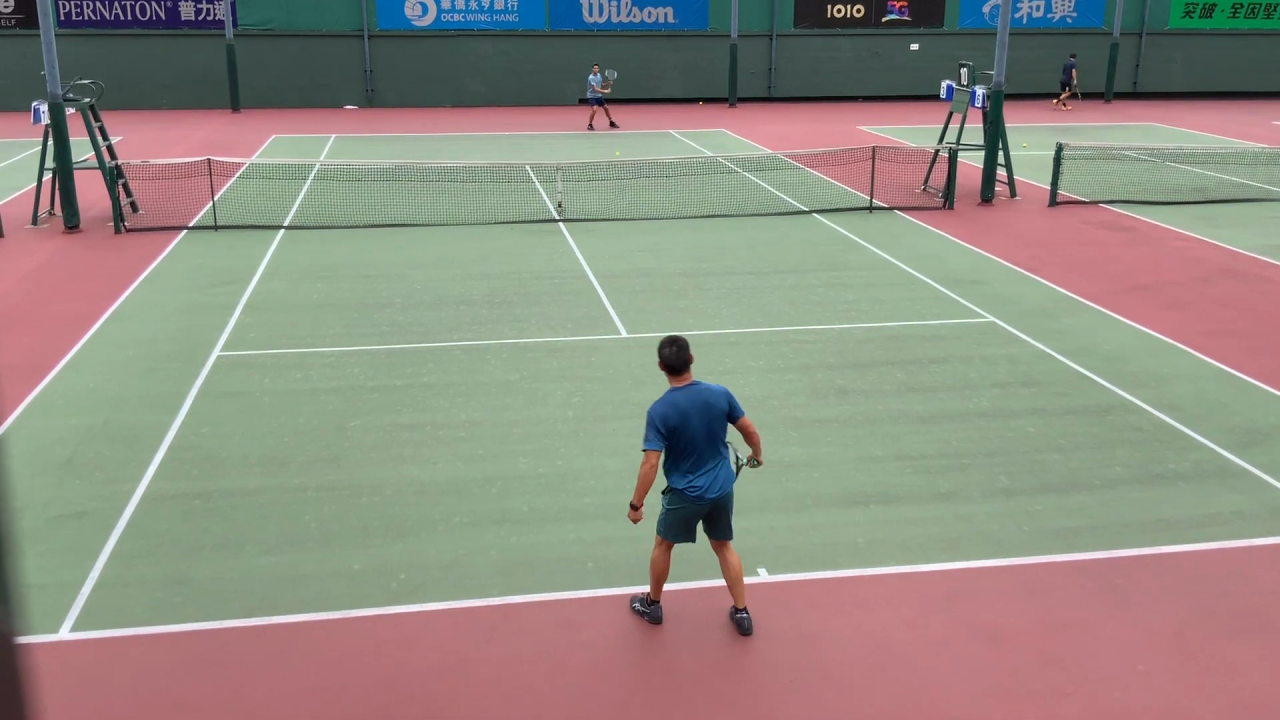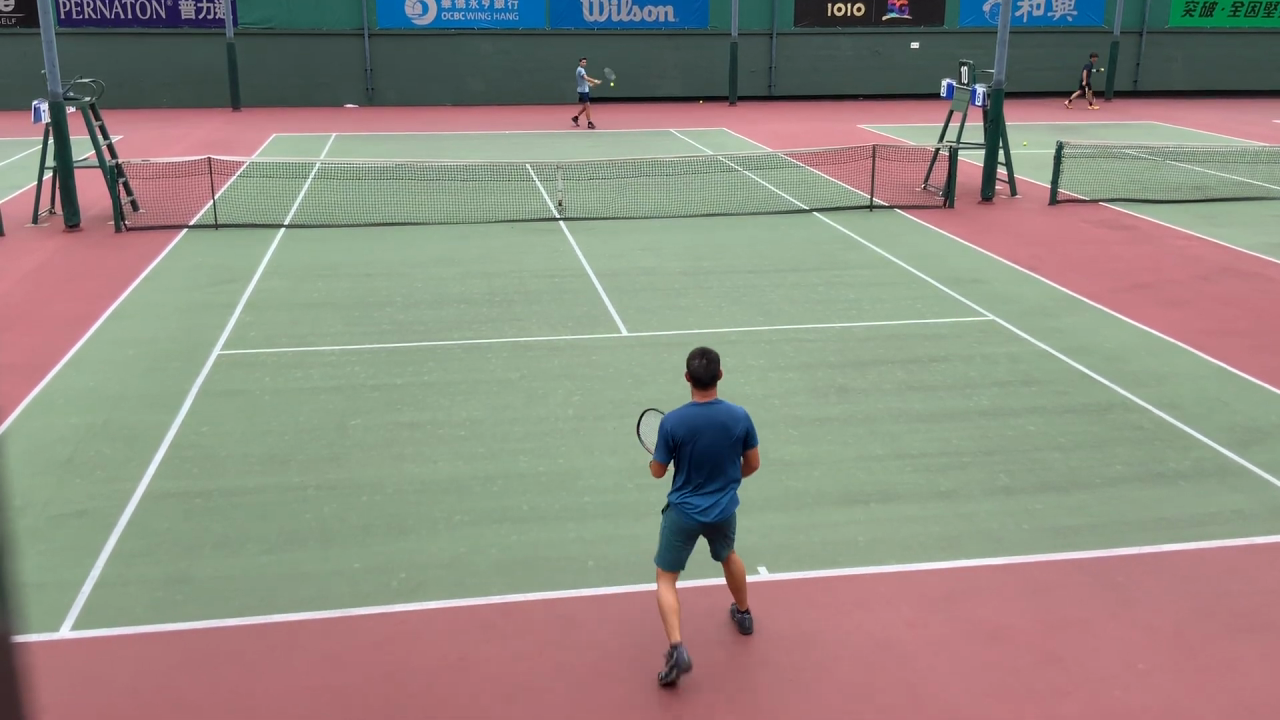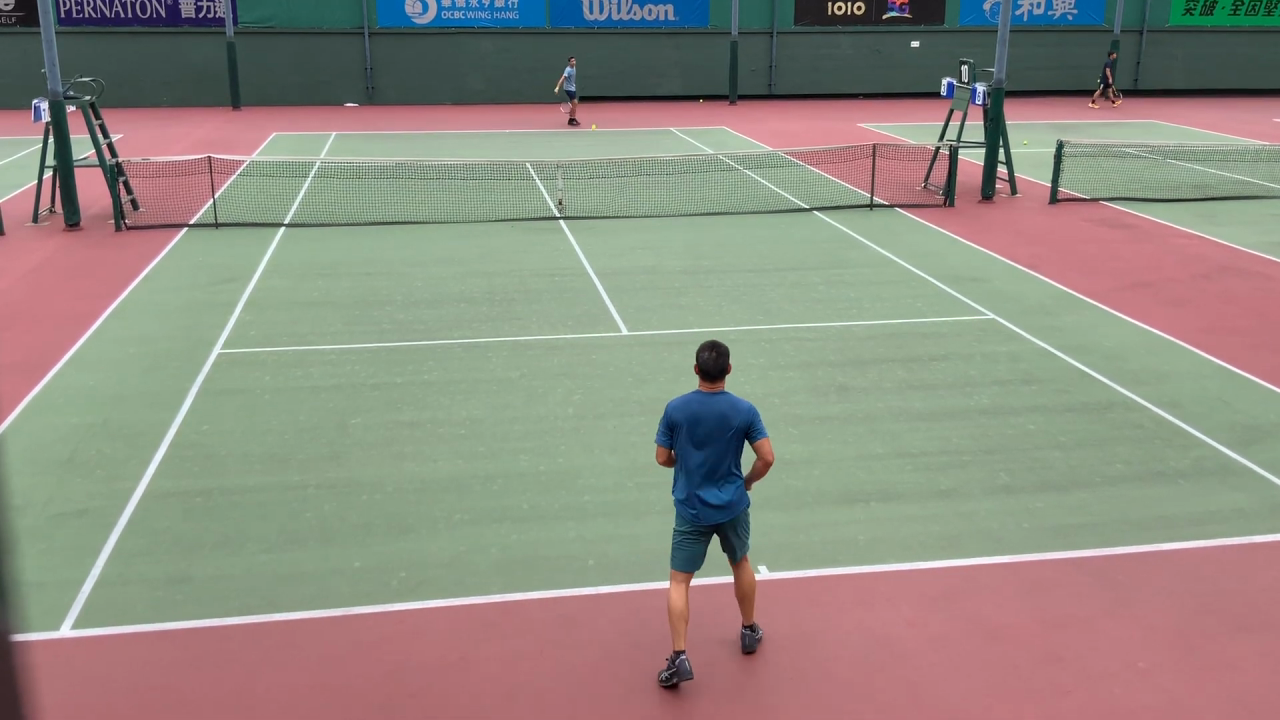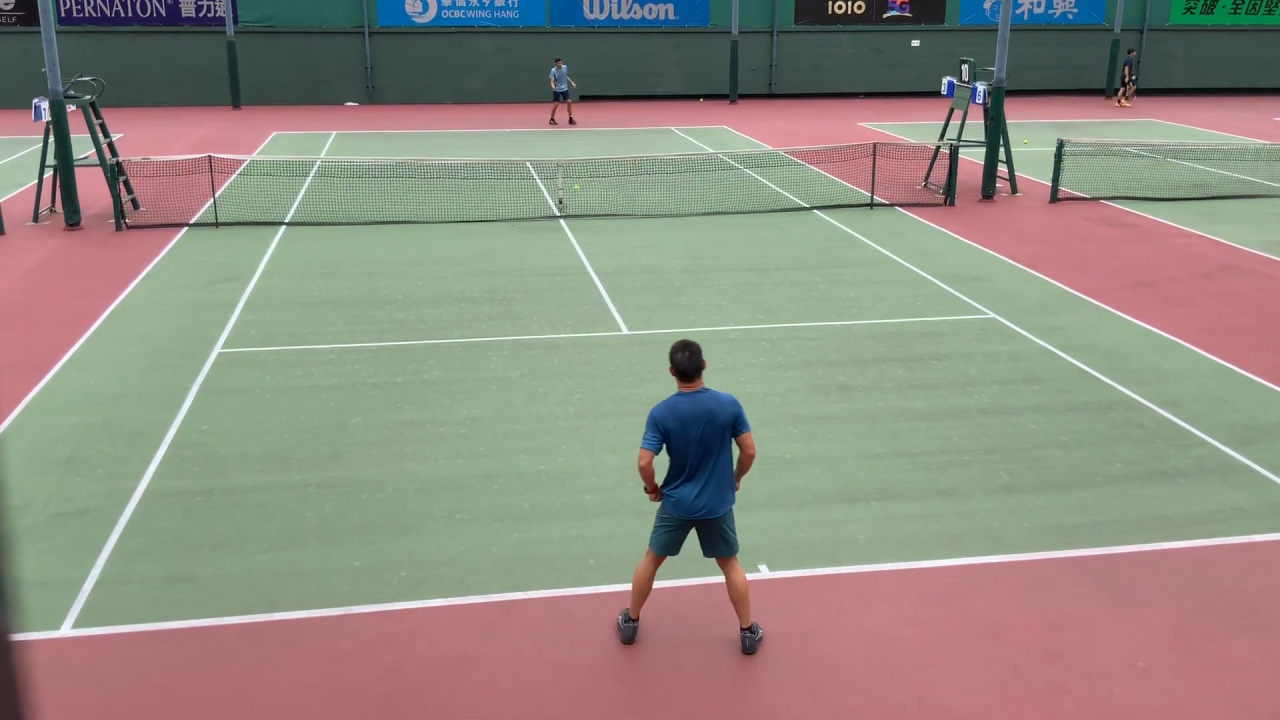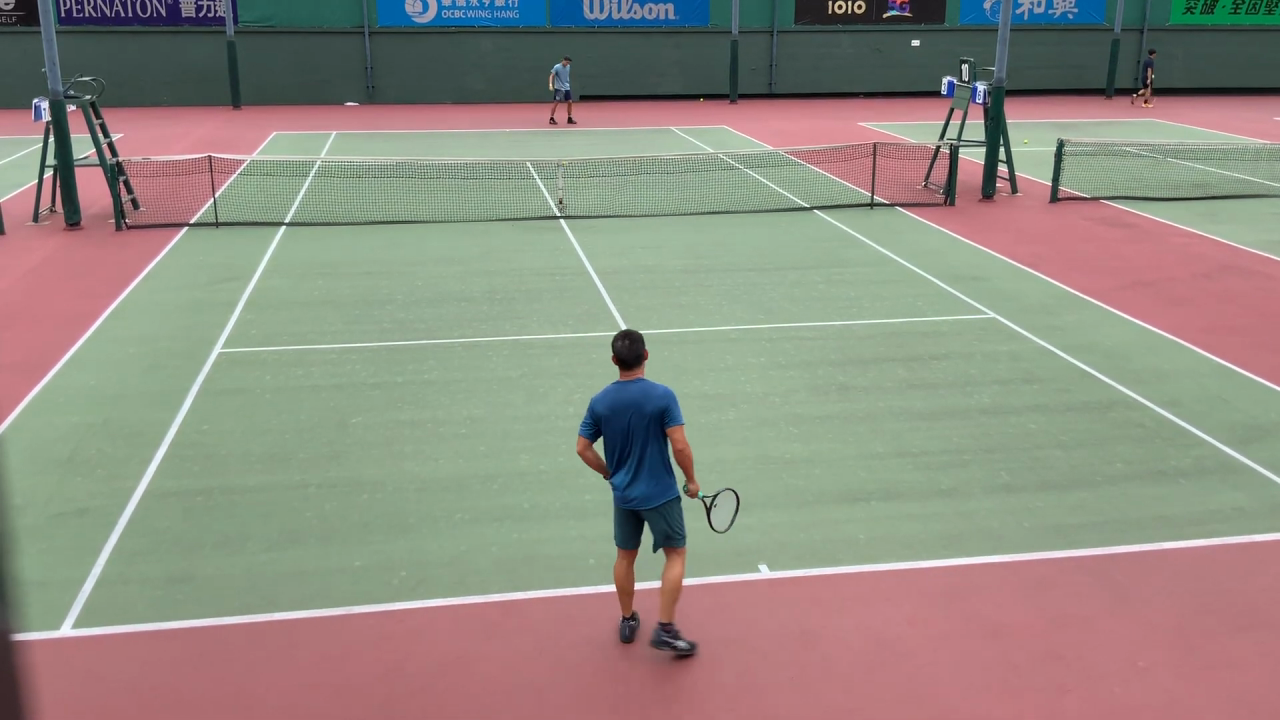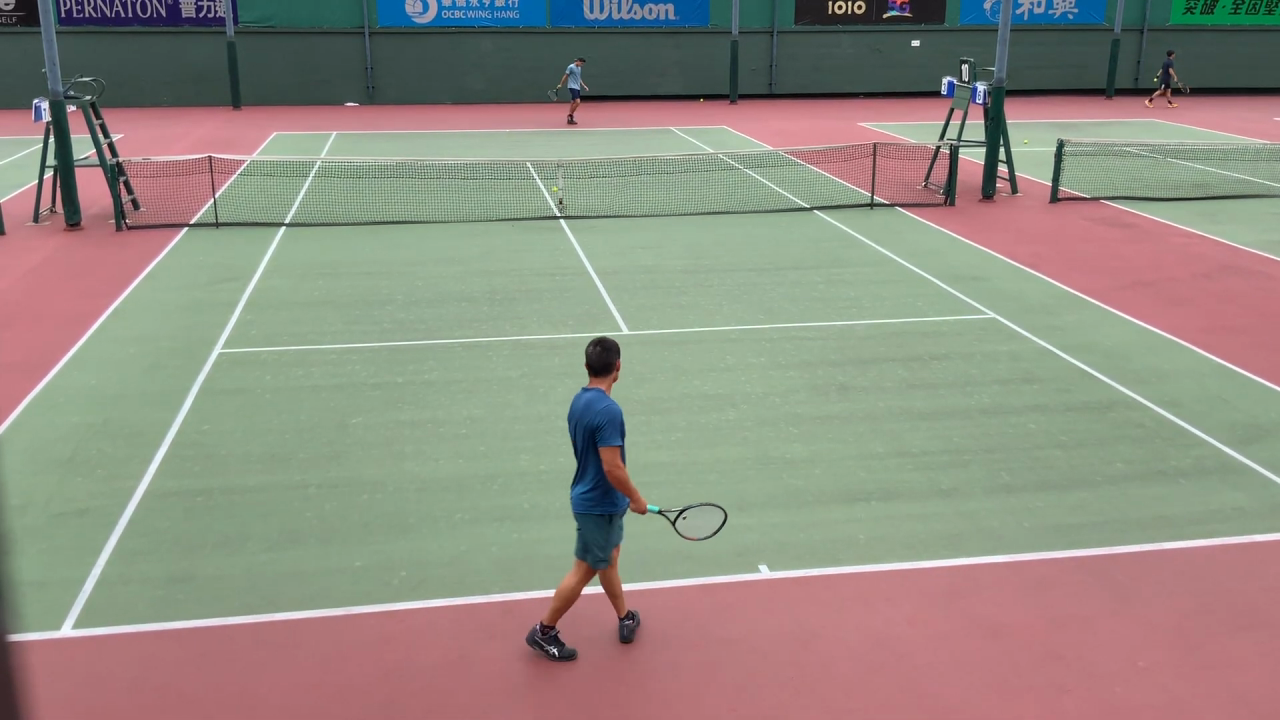
dt=0.4s
person 1, frame 1
left shoulder: (659, 411)
right shoulder: (719, 394)
left elbow: (651, 464)
right elbow: (749, 431)
left wrist: (636, 504)
right wrist: (757, 453)
left hip: (685, 494)
right hip: (722, 488)
left knee: (663, 545)
right knee: (723, 547)
left ankle: (652, 603)
right ankle: (741, 612)
person 1, frame 2
left shoulder: (673, 421)
right shoulder: (740, 417)
left elbow: (657, 471)
right elbow: (752, 464)
left wrist: (656, 459)
left hip: (683, 512)
right hip: (723, 509)
left knee: (666, 579)
right knee: (728, 557)
left ankle: (677, 650)
right ankle: (743, 613)
person 1, frame 3
left shoulder: (675, 409)
right shoulder: (745, 410)
left elbow: (663, 458)
right elbow: (767, 457)
right wrist: (747, 481)
left hip: (691, 510)
right hip: (732, 506)
left knee: (679, 582)
right knee: (740, 564)
left ankle: (679, 657)
right ankle: (749, 631)
person 1, frame 4
left shoulder: (661, 412)
right shoulder: (729, 405)
left elbow: (644, 463)
right elbow: (749, 451)
left wrist: (652, 488)
right wrist: (736, 478)
left hip: (676, 503)
right hip: (717, 504)
left knee: (652, 559)
right knee: (731, 565)
left ankle: (631, 621)
right ankle: (747, 631)
person 1, frame 5
left shoulder: (600, 401)
right shoulder: (662, 396)
left elbow: (583, 448)
right elbow: (680, 446)
right wrist: (691, 480)
left hip: (623, 494)
right hip: (660, 493)
left knee: (625, 556)
right knee: (675, 556)
left ankle: (627, 620)
right ankle: (666, 628)
person 1, frame 6
left shoulder: (578, 401)
right shoulder: (608, 410)
right elbow: (613, 467)
right wrist: (636, 499)
left hip: (586, 496)
right hip: (599, 503)
left knee: (609, 558)
right knee: (585, 570)
left ankle: (624, 619)
right ankle: (544, 631)
